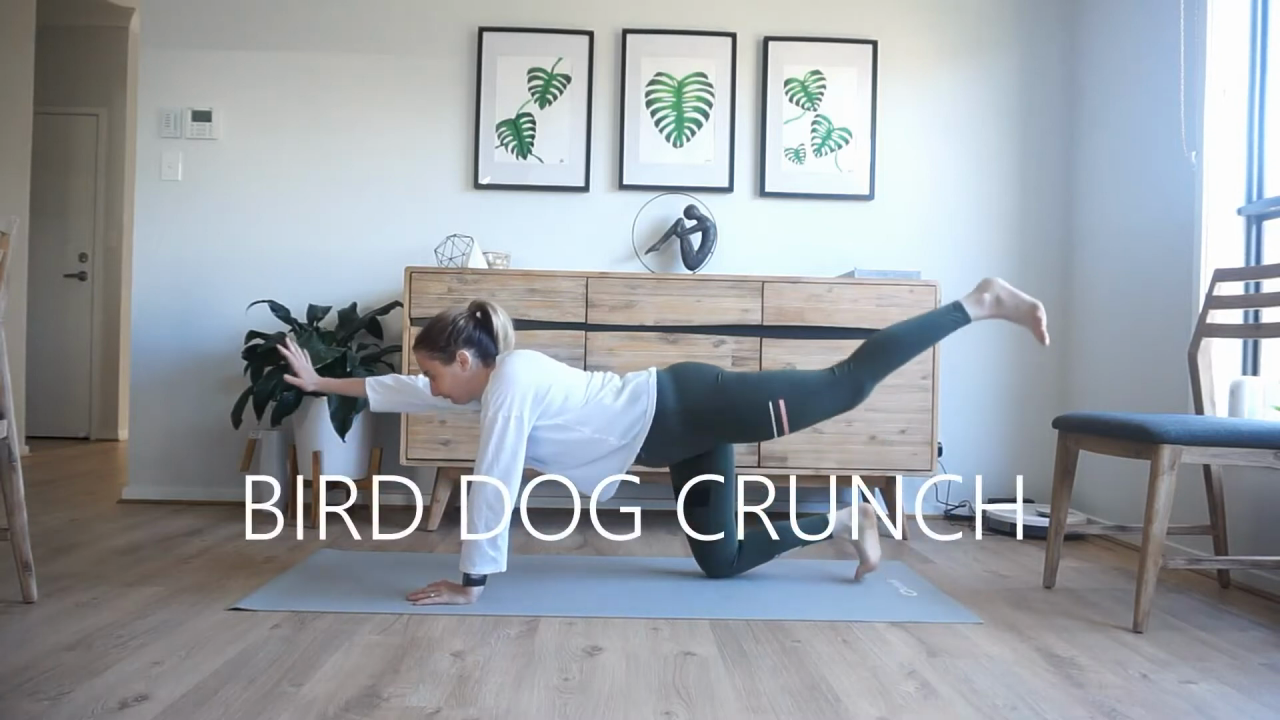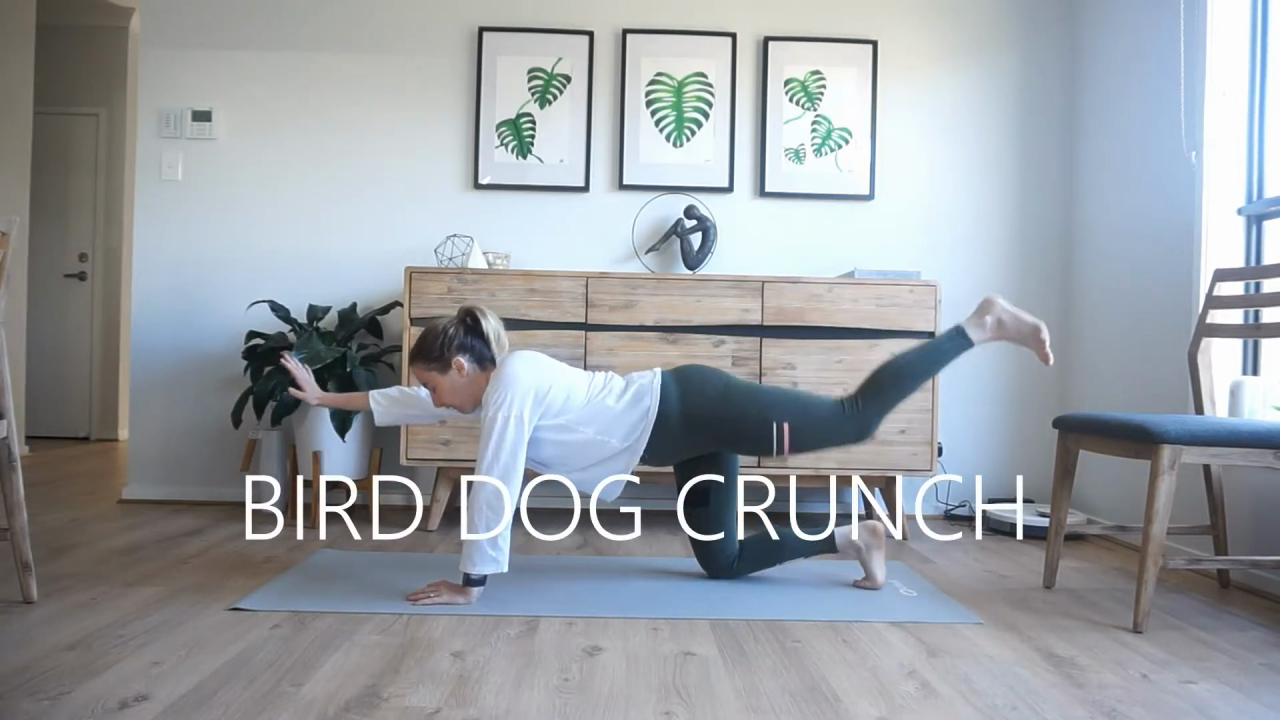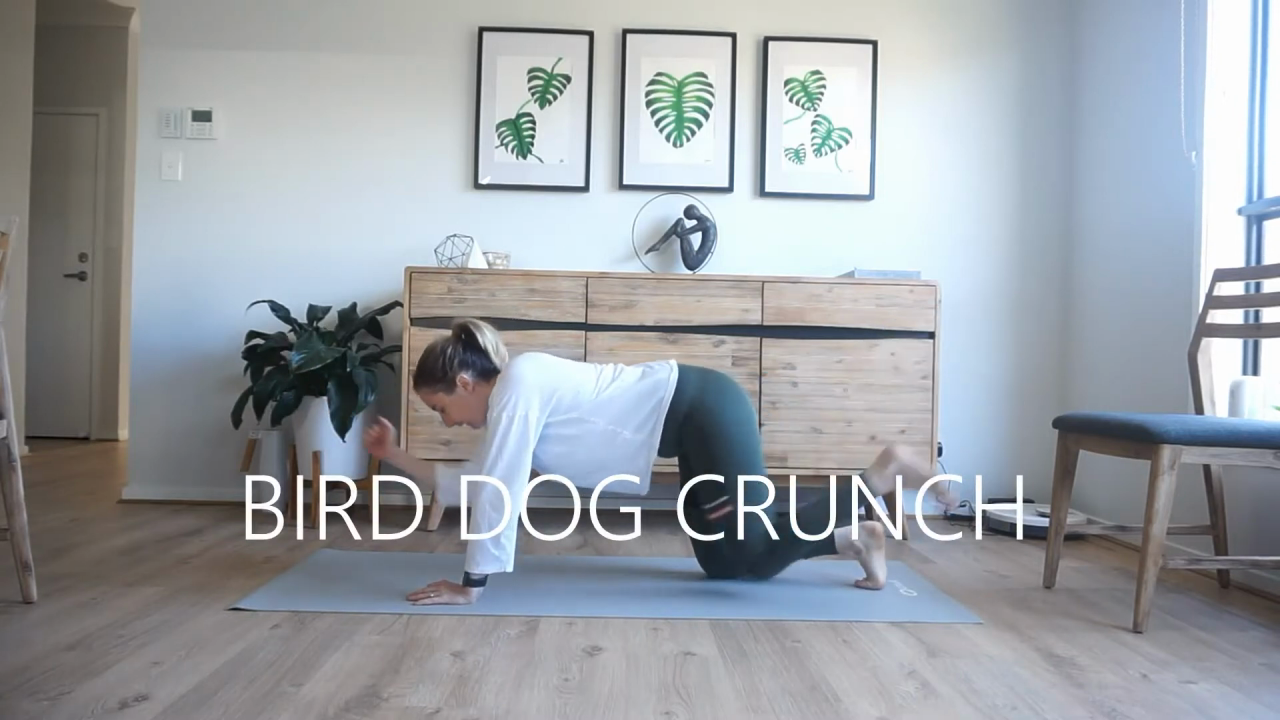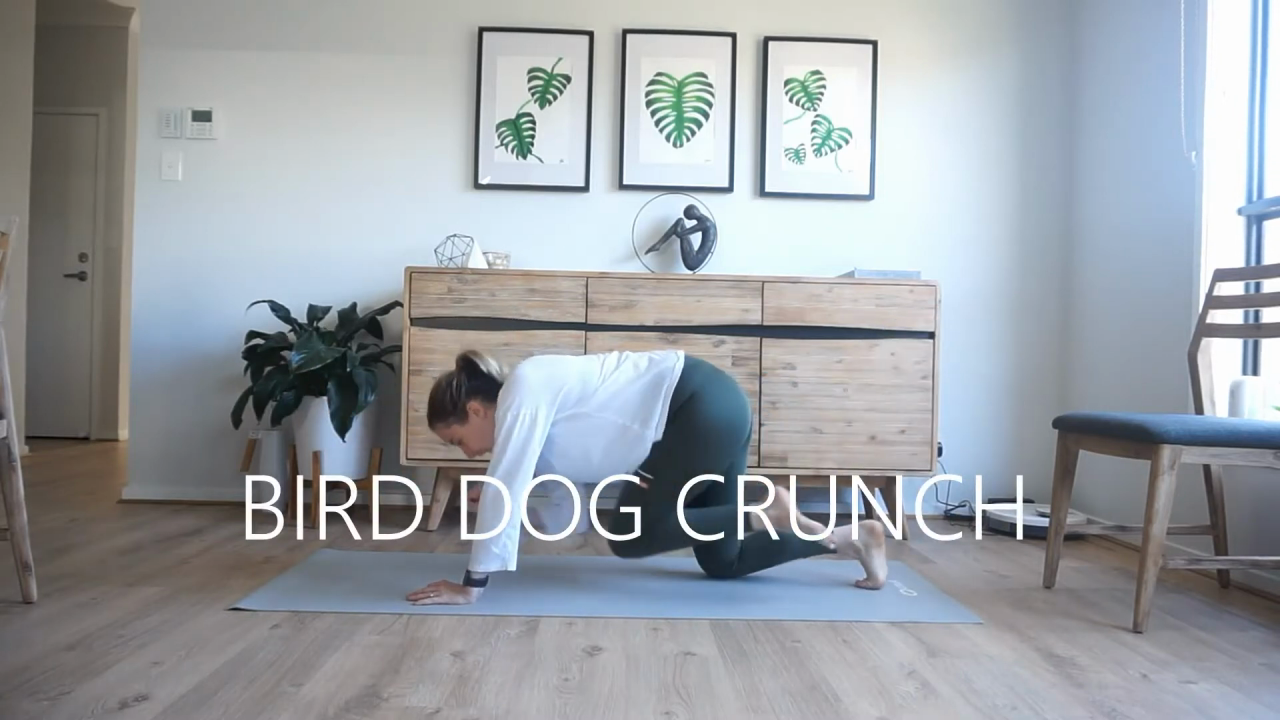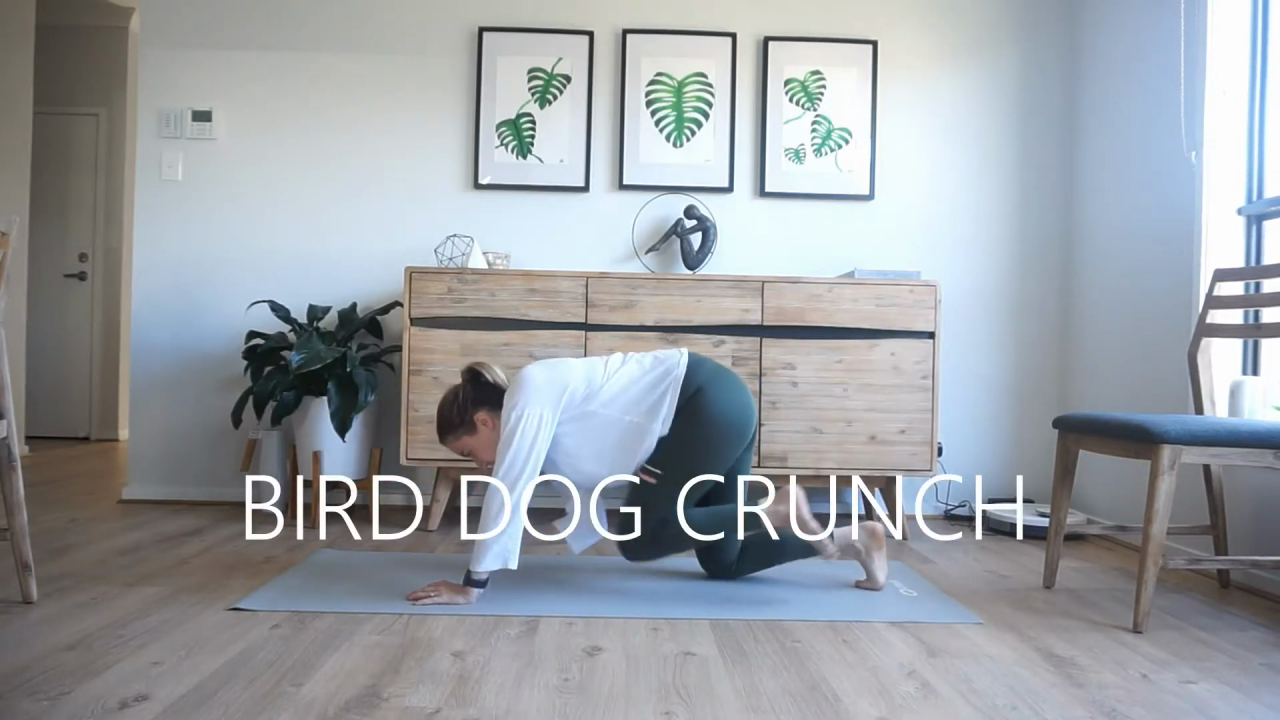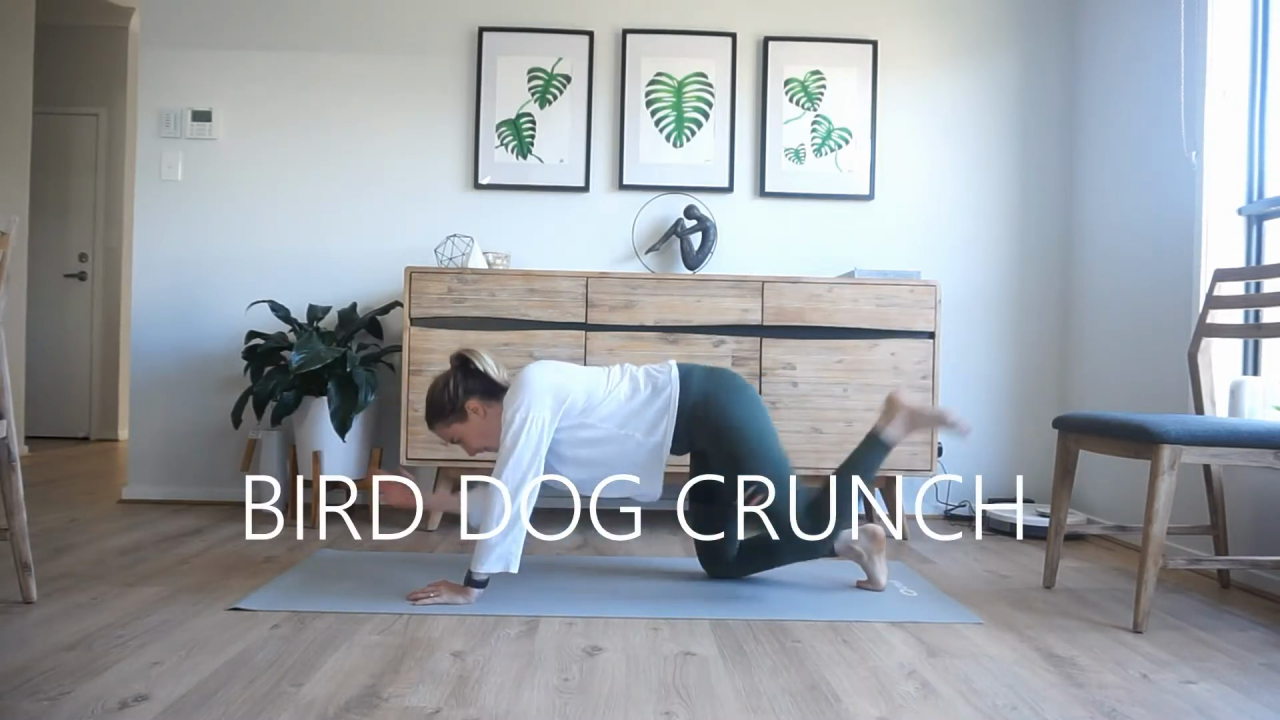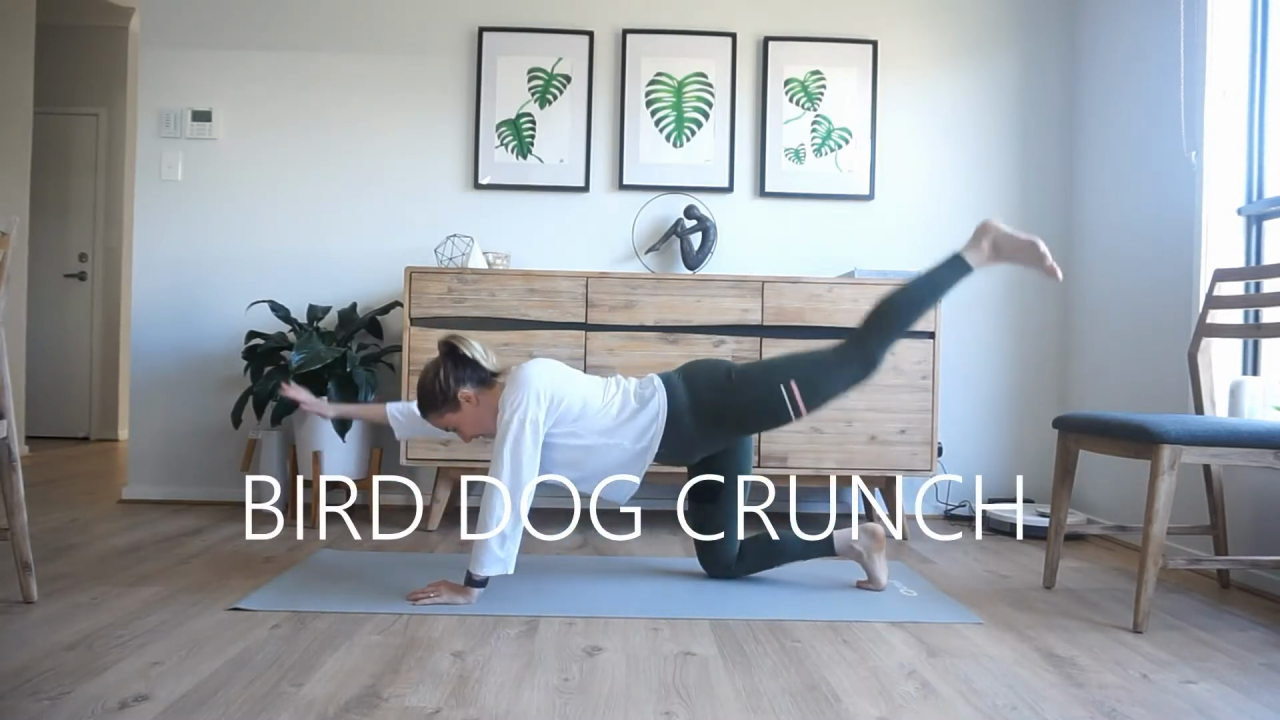
dt=0.3s
person 1, frame 1
left shoulder: (509, 385)
right shoulder: (498, 375)
left elbow: (494, 490)
right elbow: (410, 392)
left wrist: (471, 582)
right wrist: (324, 382)
left hip: (692, 407)
right hip: (686, 430)
left knee: (845, 384)
right knee: (721, 561)
left ankle: (982, 302)
right ankle: (844, 523)
person 1, frame 2
left shoulder: (509, 384)
right shoulder: (496, 384)
left elbow: (493, 492)
right elbow: (411, 403)
left wrist: (469, 582)
right wrist: (329, 398)
left hip: (692, 409)
right hip: (688, 428)
left knee: (848, 420)
right knee: (723, 561)
left ankle: (979, 324)
right ankle: (852, 538)
person 1, frame 3
left shoulder: (515, 385)
right shoulder: (510, 398)
left elbow: (497, 495)
right elbow: (478, 483)
left wrist: (471, 584)
right wrist: (401, 459)
left hip: (700, 406)
right hip: (689, 419)
left knee: (754, 561)
right knee: (721, 561)
left ankle: (881, 475)
right ankle: (854, 536)
person 1, frame 4
left shoulder: (523, 388)
right shoulder: (543, 436)
left elbow: (504, 491)
right elbow: (574, 513)
left wrist: (471, 584)
right wrist: (496, 513)
left hip: (703, 402)
right hip: (714, 407)
left knee: (626, 534)
right knee: (721, 560)
left ankle: (762, 514)
right ankle: (850, 537)
person 1, frame 5
left shoulder: (529, 392)
right shoulder: (548, 435)
left elbow: (507, 494)
right elbow: (591, 519)
left wrist: (472, 583)
right wrist: (526, 535)
left hip: (709, 400)
right hip: (718, 407)
left knee: (640, 540)
right knee: (722, 562)
left ankle: (774, 511)
right ankle: (851, 537)
person 1, frame 6
left shoulder: (528, 394)
right shoulder: (529, 413)
left elbow: (511, 499)
right elbow: (499, 495)
left wrist: (472, 584)
right wrist: (423, 499)
left hip: (707, 404)
right hip: (701, 414)
left knee: (808, 519)
right knee: (722, 560)
left ankle: (891, 424)
right ankle: (852, 540)
person 1, frame 7
left shoulder: (523, 393)
right shoulder: (503, 396)
left elbow: (506, 503)
right elbow: (423, 417)
left wrist: (471, 586)
right wrist: (334, 409)
left hip: (708, 407)
right hip: (705, 430)
left knee: (859, 355)
right knee: (724, 562)
left ankle: (980, 248)
right ankle: (852, 542)
